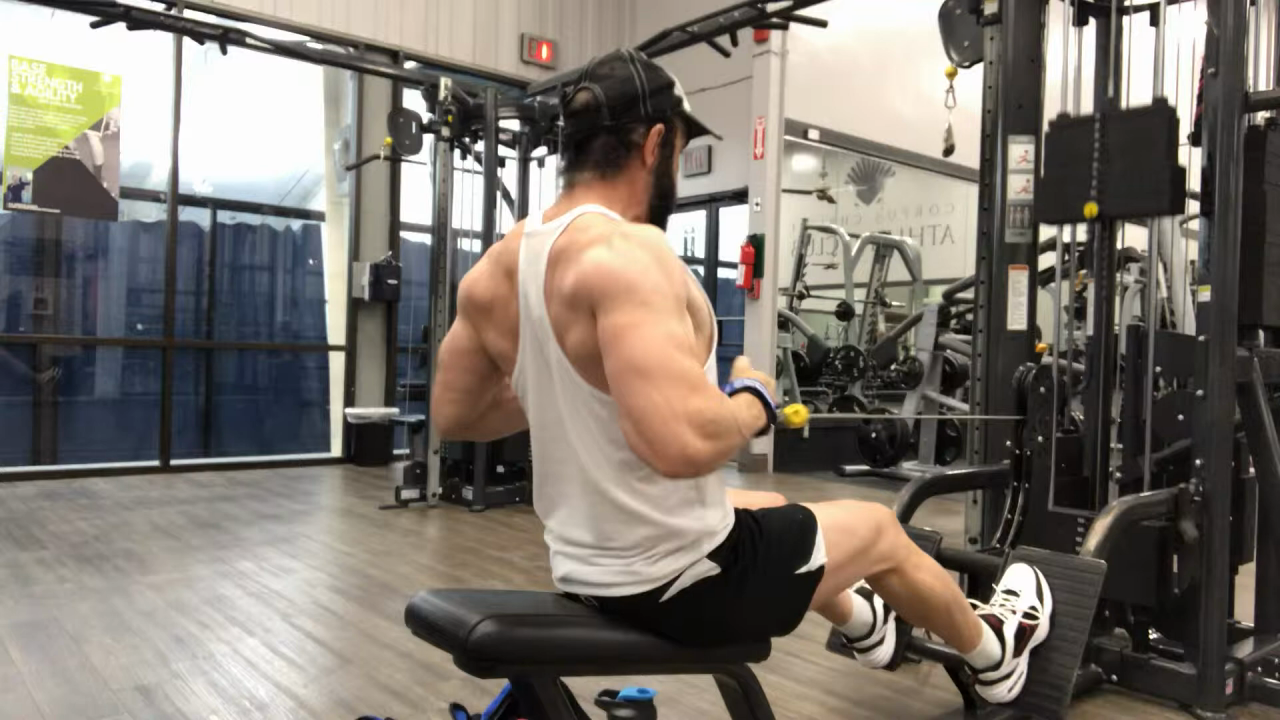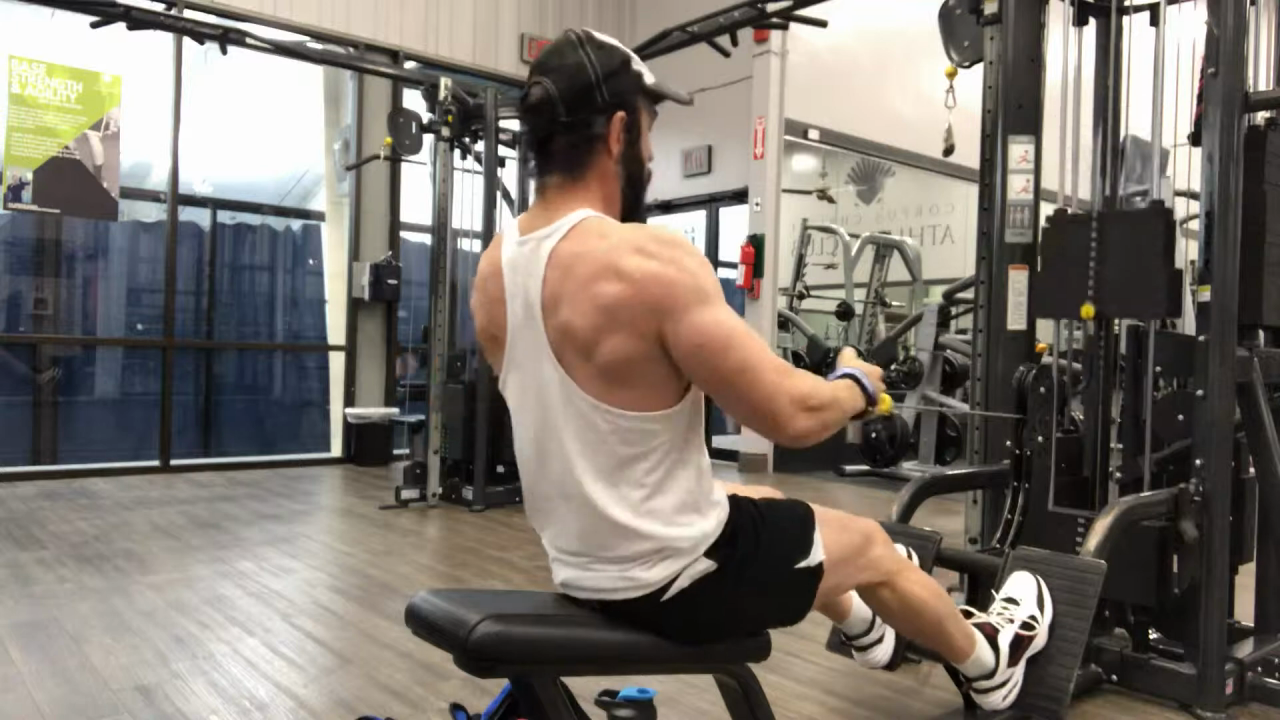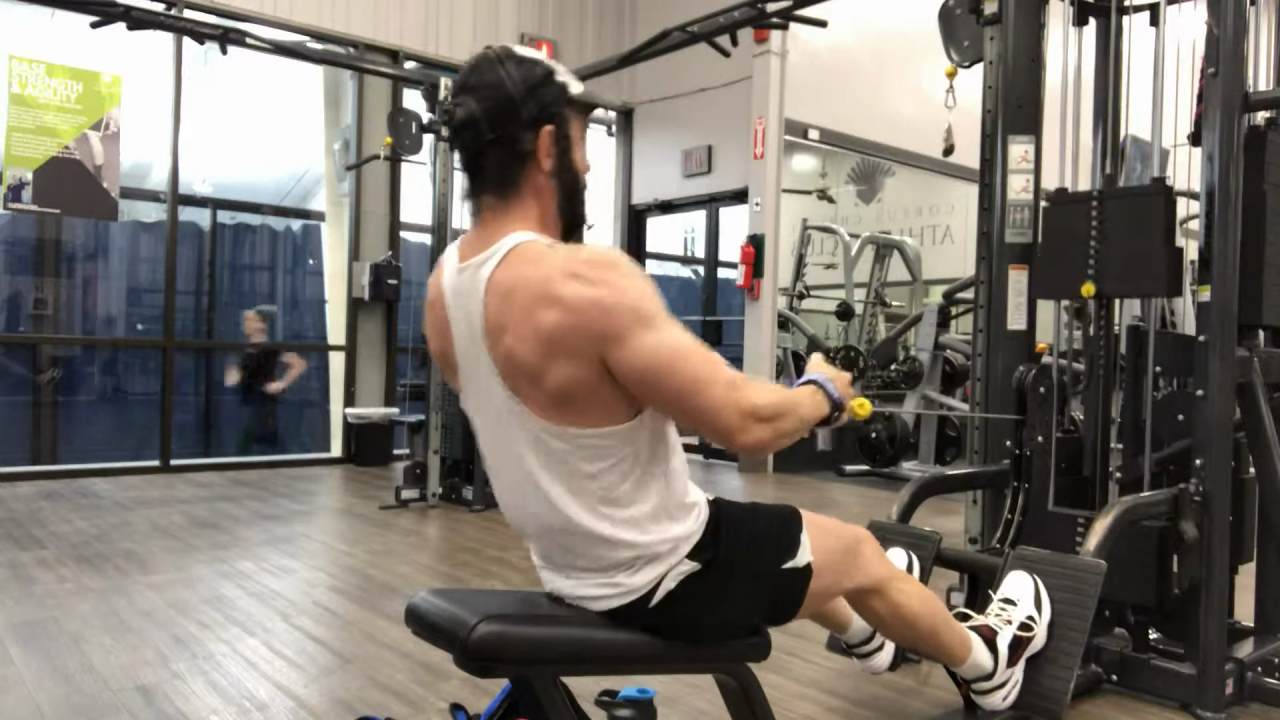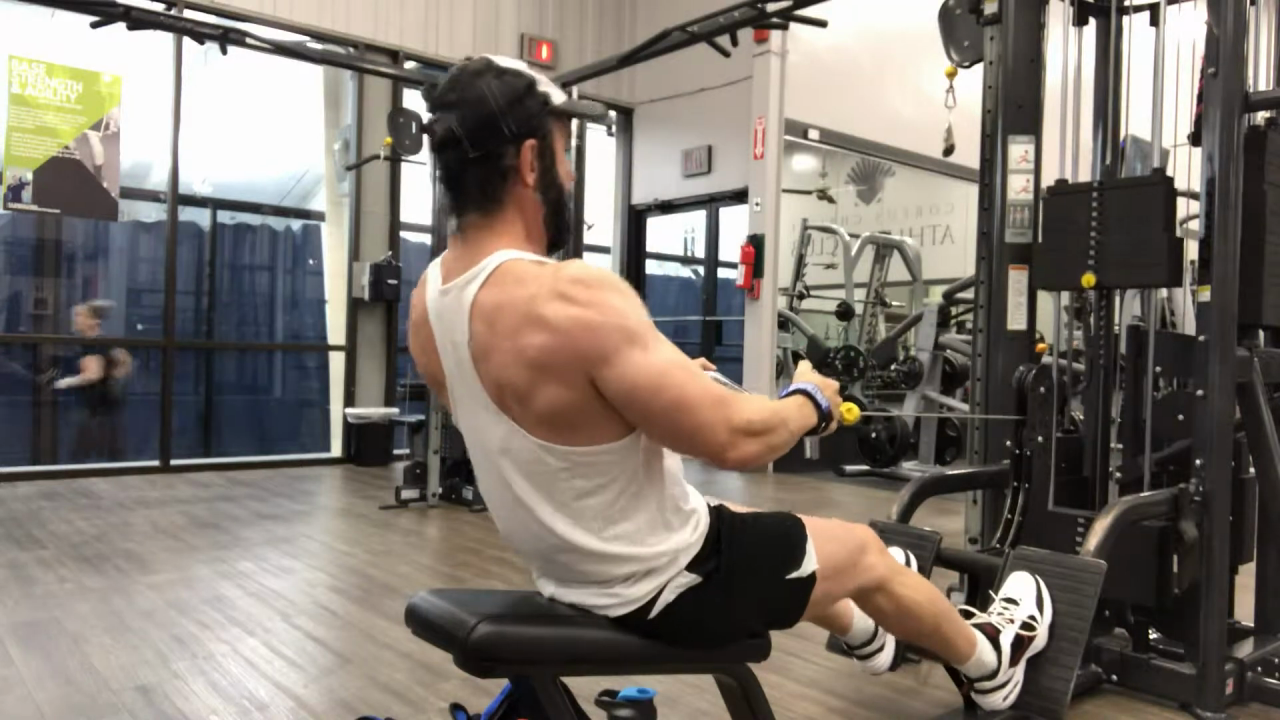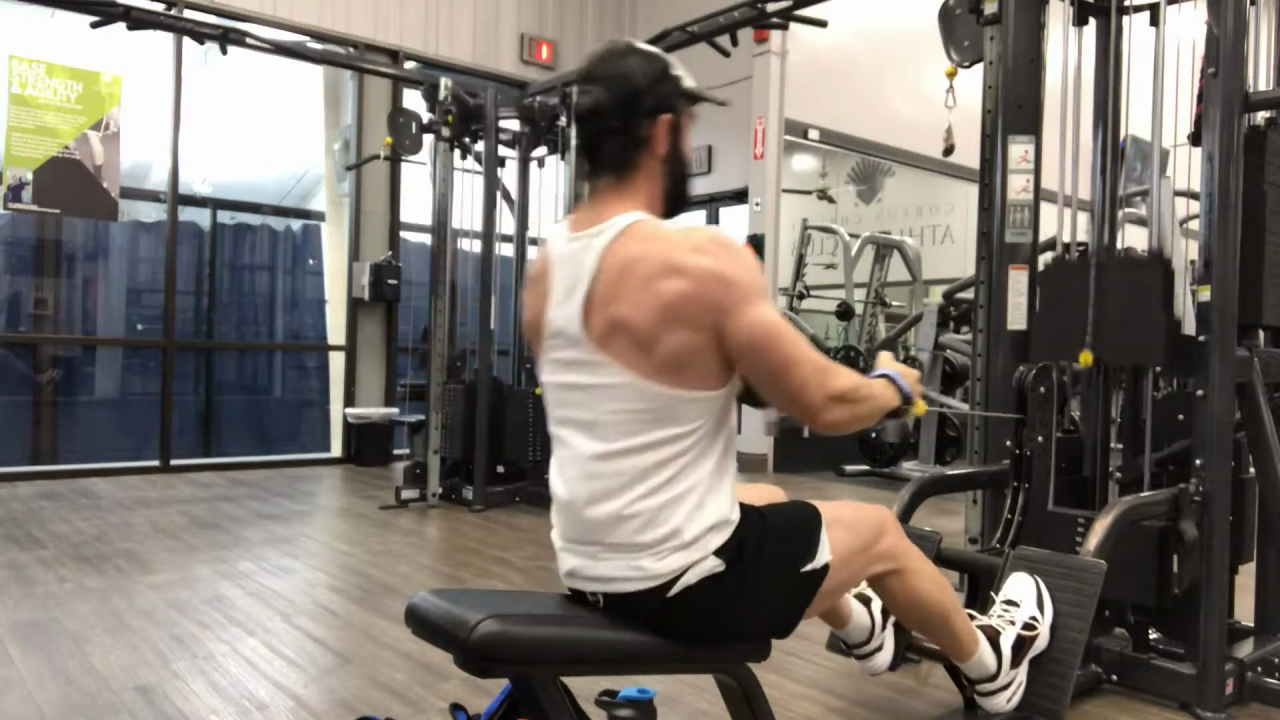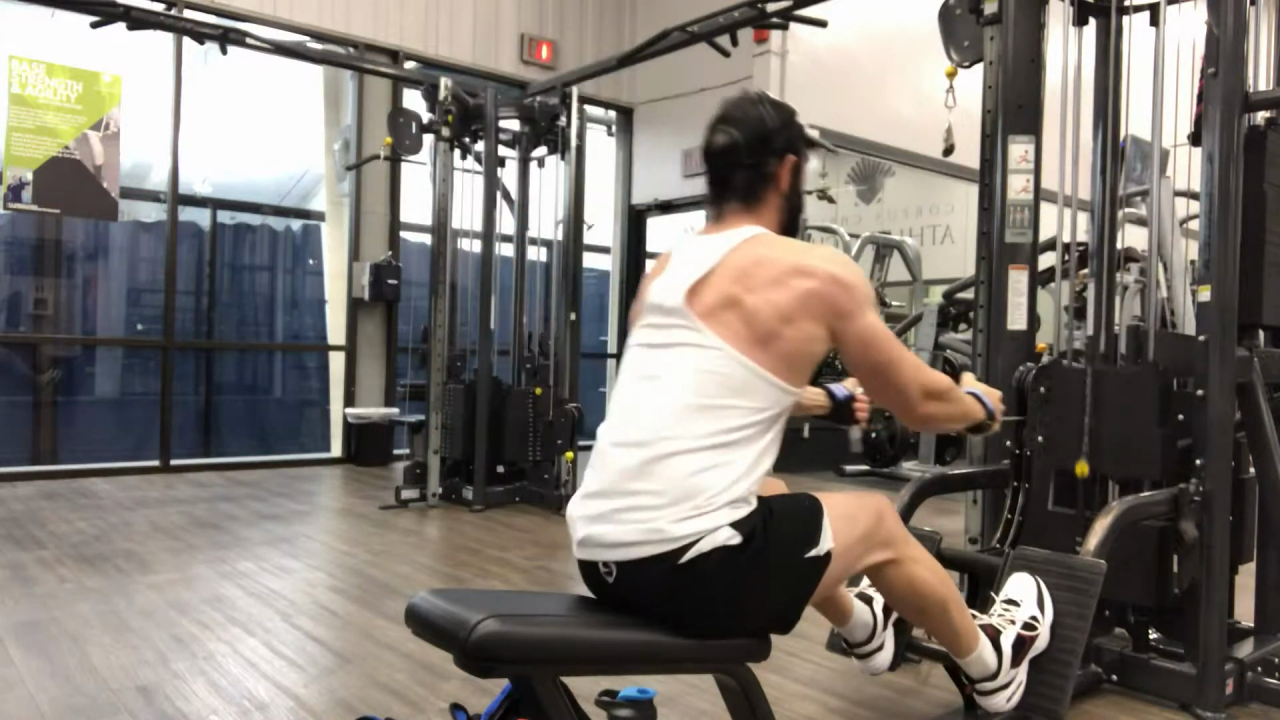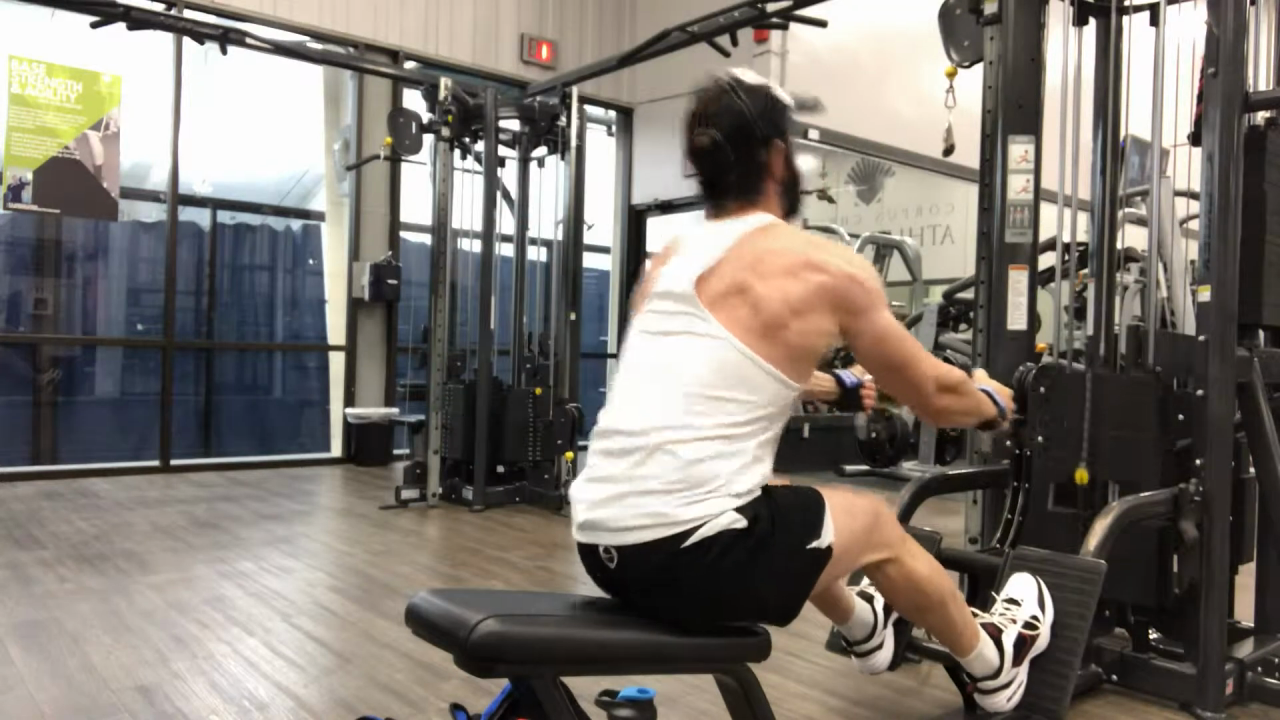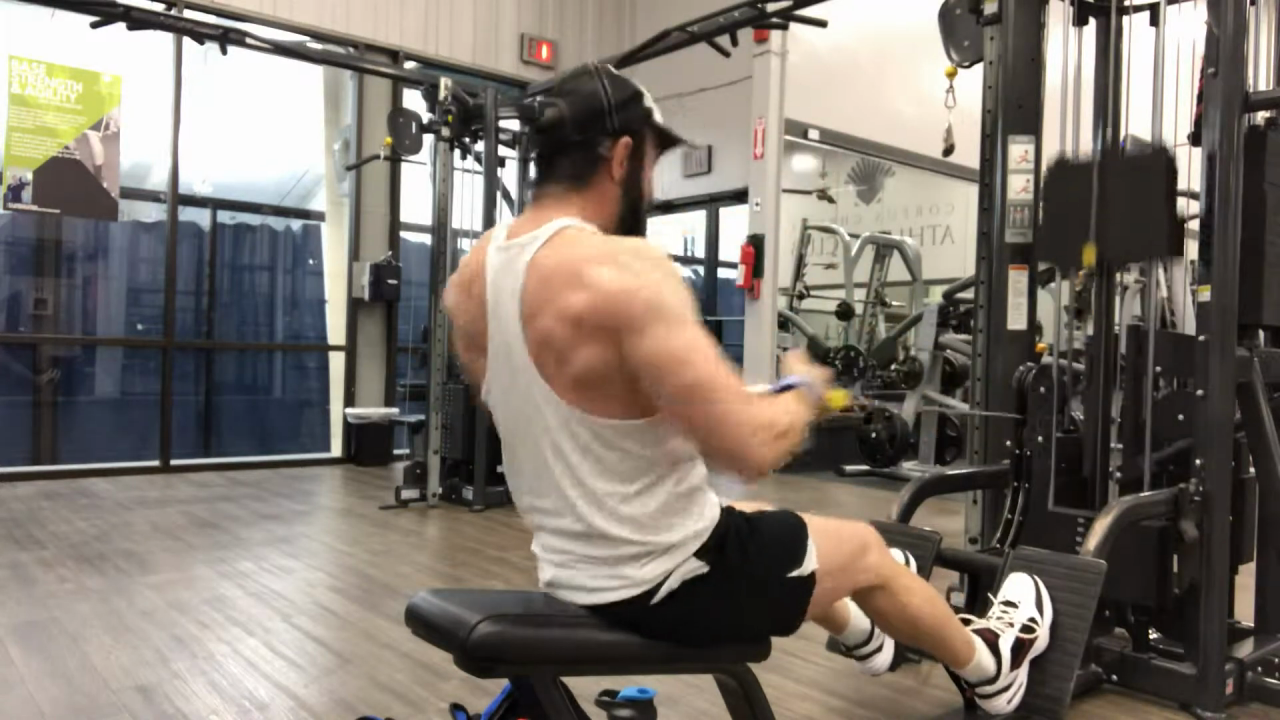
dt=0.4s
person 1, frame 1
left shoulder: (495, 266)
right shoulder: (626, 255)
left elbow: (454, 417)
right elbow: (684, 443)
right wrist: (755, 397)
left hip: (584, 569)
right hip: (680, 580)
left knee: (772, 508)
right knee: (876, 529)
left ankle: (865, 624)
right ankle: (993, 652)
person 1, frame 2
left shoulder: (496, 265)
right shoulder: (644, 261)
right elbow: (793, 414)
right wrist: (857, 384)
left hip: (583, 567)
right hip: (671, 579)
left knee: (769, 506)
right knee: (867, 544)
left ankle: (863, 625)
right ankle: (988, 663)
person 1, frame 3
left shoulder: (445, 281)
right shoulder: (582, 282)
right elbow: (744, 423)
left wrist: (674, 371)
right wrist: (823, 392)
left hip: (576, 570)
right hip: (660, 580)
left knee: (765, 533)
right knee: (857, 550)
left ankle: (865, 632)
right ankle: (986, 662)
person 1, frame 4
left shoulder: (431, 299)
right shoulder: (571, 302)
right elbow: (734, 438)
left wrist: (671, 380)
right wrist: (810, 401)
left hip: (573, 576)
right hip: (659, 589)
left knee: (755, 523)
right knee: (860, 549)
left ankle: (863, 631)
right ankle: (988, 660)
person 1, frame 5
left shoulder: (545, 263)
right shoulder: (698, 261)
right elbow: (824, 405)
right wrist: (893, 387)
left hip: (587, 571)
right hip: (674, 581)
left knee: (765, 502)
right knee: (876, 531)
left ankle: (863, 627)
person 1, frame 6
left shoulder: (665, 267)
right shoulder: (818, 274)
right elbow: (919, 401)
left wrist: (829, 399)
right wrist: (979, 404)
left hip: (600, 555)
right hip: (689, 565)
left knee: (769, 501)
right knee: (876, 522)
left ankle: (866, 629)
right ankle: (992, 667)
person 1, frame 7
left shoulder: (671, 255)
right shoulder: (822, 268)
right elbow: (934, 393)
left wrist: (843, 388)
right wrist: (990, 401)
left hip: (601, 541)
right hip: (689, 549)
left knee: (782, 507)
right knee: (872, 524)
left ankle: (863, 627)
right ankle: (991, 664)
person 1, frame 8
left shoulder: (472, 275)
right shoulder: (621, 272)
right elbow: (756, 448)
right wrist: (800, 387)
left hip: (575, 577)
right hip: (666, 586)
left knee: (763, 521)
right knee: (862, 547)
left ankle: (862, 631)
